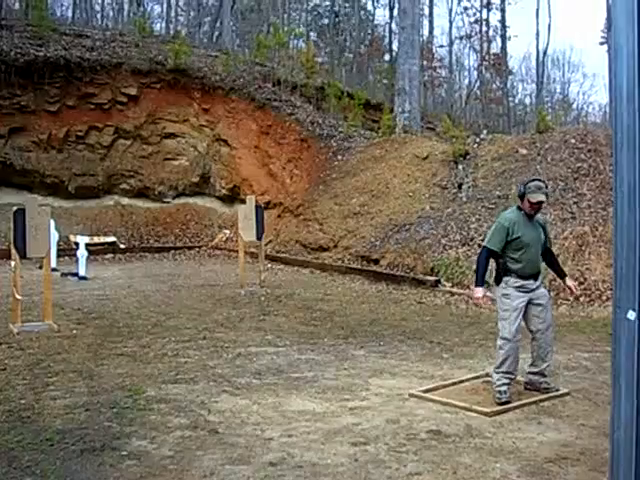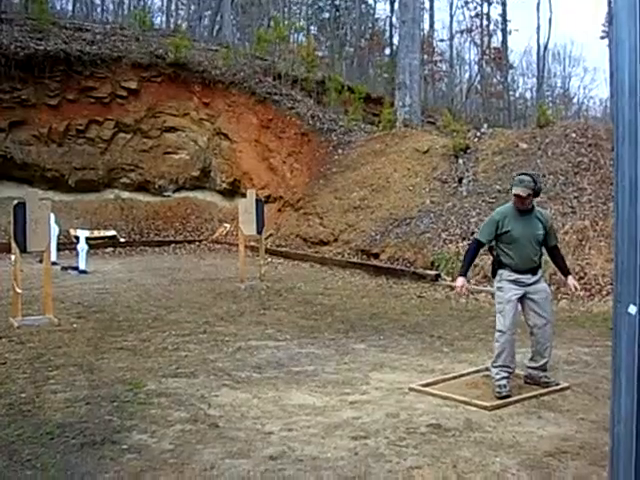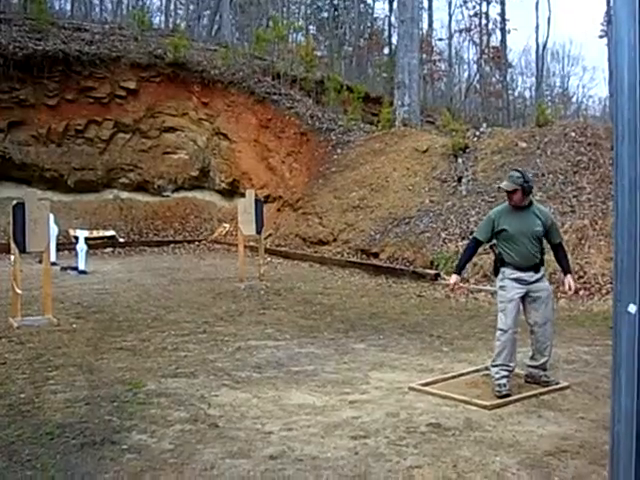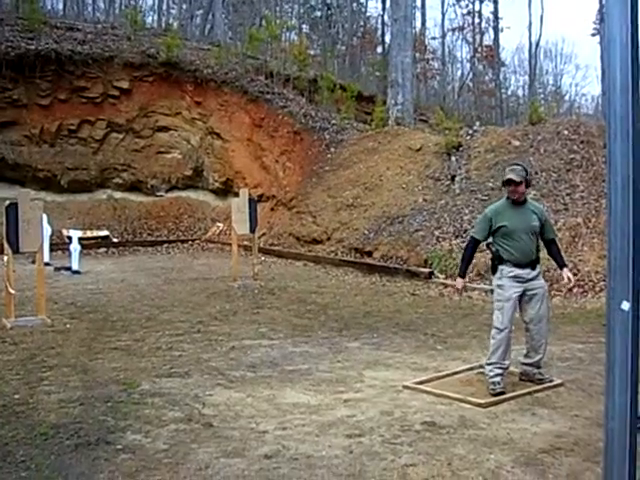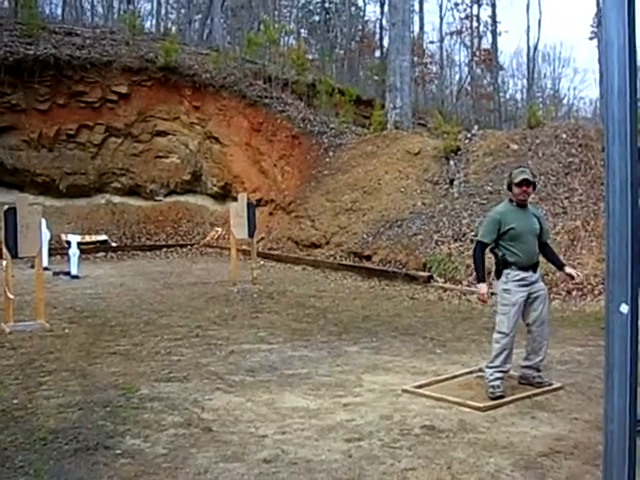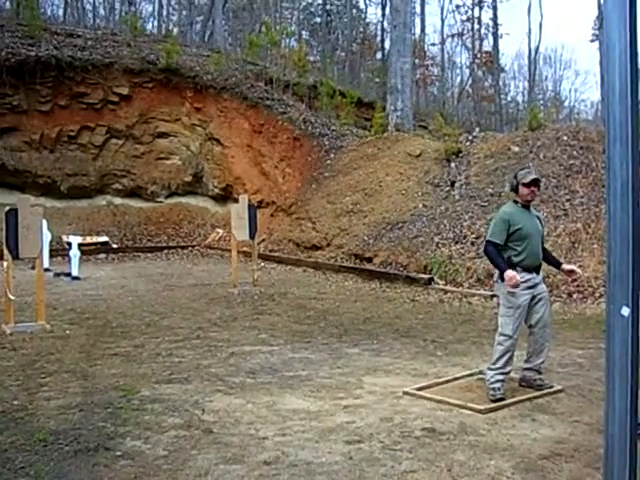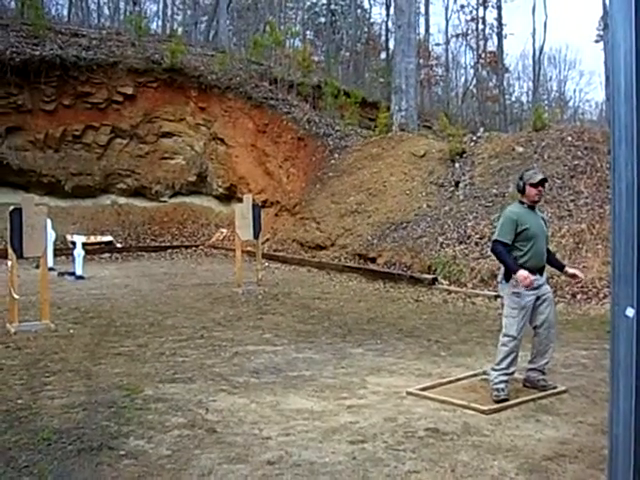
dt=0.2s
person 1, frame 1
left shoulder: (540, 223)
right shoulder: (507, 221)
left elbow: (546, 252)
right elbow: (486, 253)
left wrist: (563, 277)
right wrist: (479, 285)
left hip: (536, 284)
right hip: (511, 285)
left knee: (543, 331)
right knee: (509, 336)
left ankle: (536, 377)
right ankle: (501, 383)
person 1, frame 2
left shoulder: (543, 217)
right shoulder: (500, 215)
left elbow: (552, 248)
right elbow: (476, 244)
left wrist: (567, 274)
right wrist: (463, 275)
left hip: (535, 279)
right hip: (508, 279)
left knee: (543, 326)
right knee: (505, 330)
left ankle: (536, 371)
right ankle: (501, 377)
person 1, frame 3
left shoulder: (543, 214)
right shoulder: (497, 215)
left elbow: (557, 245)
right elbow: (475, 243)
left wrist: (567, 273)
right wrist: (457, 272)
left hip: (537, 276)
right hip: (510, 277)
left knee: (543, 326)
right knee: (506, 328)
left ankle: (536, 370)
right ankle: (500, 376)
person 1, frame 4
left shoulder: (537, 211)
right shoulder: (494, 212)
left elbow: (550, 241)
right elbow: (473, 243)
left wrist: (563, 267)
right wrist: (461, 275)
left hip: (533, 274)
right hip: (507, 275)
left knee: (538, 323)
right knee: (502, 326)
left ankle: (531, 368)
right ankle: (495, 374)
person 1, frame 5
left shoulder: (535, 214)
right shoulder: (499, 214)
left elbow: (543, 245)
right elbow: (480, 247)
left wrist: (563, 267)
right wrist: (480, 281)
left hip: (534, 277)
right hip: (511, 278)
left knee: (539, 326)
right knee: (505, 330)
left ankle: (529, 371)
right ankle: (494, 378)
person 1, frame 6
left shoulder: (535, 216)
right shoulder: (506, 214)
right elbow: (490, 248)
left wrist: (561, 266)
right wrist: (505, 271)
left hip: (537, 279)
right hip: (516, 280)
left knee: (541, 328)
right knee: (508, 332)
left ankle: (530, 373)
right ankle: (495, 380)
person 1, frame 7
left shoulder: (539, 217)
right shoulder: (512, 214)
right elbow: (497, 247)
left wrist: (564, 269)
right wrist: (517, 270)
left hip: (540, 280)
right hip: (519, 282)
left knee: (546, 329)
right knee: (512, 333)
left ankle: (534, 374)
right ankle: (499, 381)
